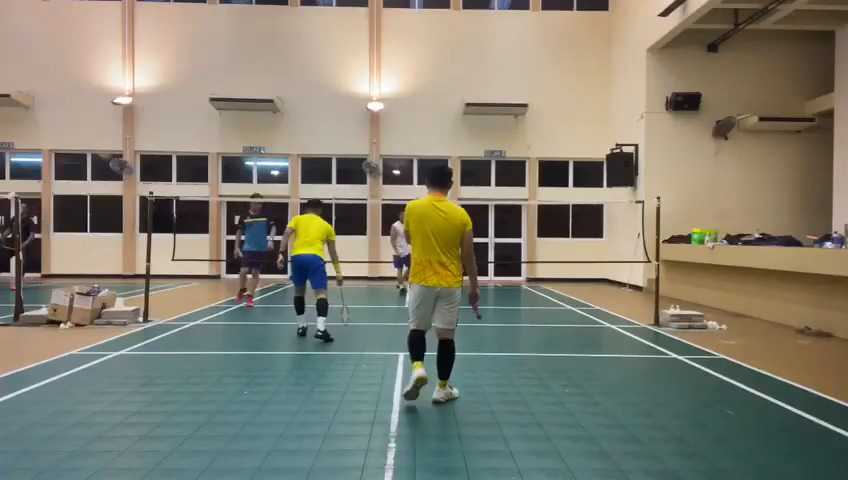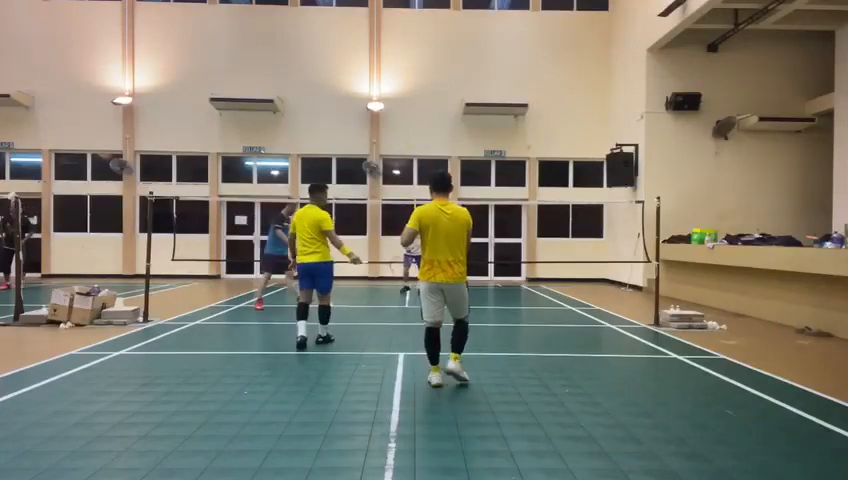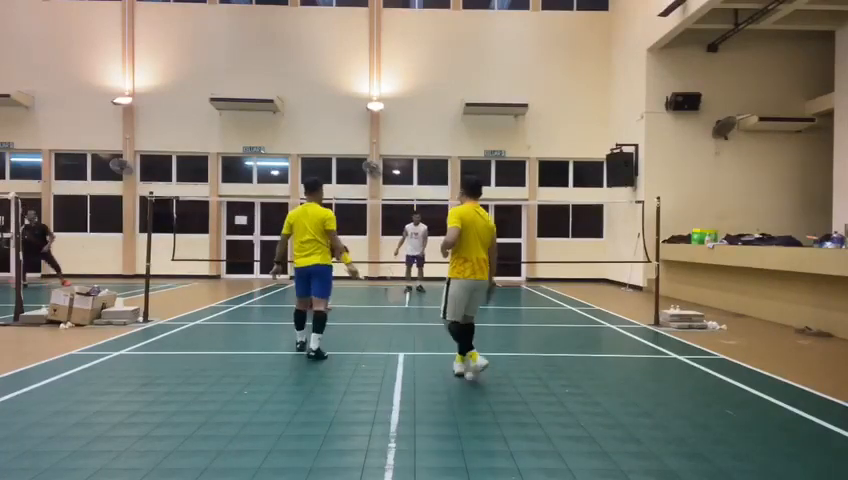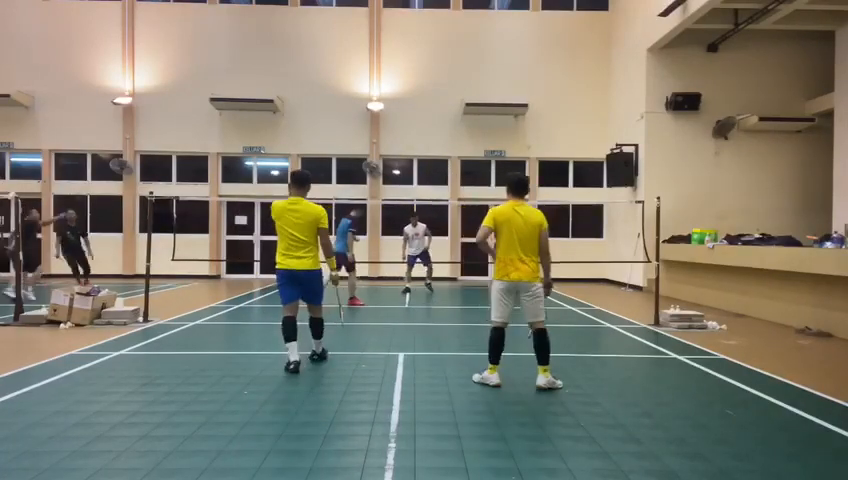
dt=0.7s
person 1, frame 1
left shoulder: (413, 208)
right shoulder: (460, 215)
right elbow: (468, 255)
right wrist: (474, 287)
left hip: (421, 281)
right hip: (450, 284)
left knee: (417, 330)
right knee: (446, 336)
left ankle: (417, 369)
right ankle: (443, 388)
person 1, frame 2
left shoulder: (421, 213)
right shoulder: (464, 214)
left elbow: (405, 241)
right elbow: (467, 246)
left wrist: (408, 230)
left hip: (429, 278)
right hip: (456, 278)
left knee: (432, 325)
right knee: (461, 320)
left ankle: (435, 372)
right ankle: (455, 360)
person 1, frame 3
left shoulder: (457, 212)
right shoulder: (488, 218)
left elbow: (450, 239)
right elbow: (492, 253)
left wrist: (444, 249)
right wrist: (491, 279)
left hip: (461, 276)
right hip: (481, 277)
left knee: (452, 321)
right knee: (467, 320)
left ankle: (474, 358)
right ankle: (461, 362)
person 1, frame 4
left shoulder: (496, 212)
right shoulder: (538, 216)
left elbow: (480, 239)
right elbow: (544, 251)
left wrist: (492, 253)
right wrist: (547, 277)
left hip: (504, 278)
right hip: (530, 279)
left knee: (498, 325)
right knee: (538, 326)
left ankle: (492, 373)
right ankle: (544, 375)
person 2, frame 1
left shoulder: (298, 219)
right shoulder: (327, 226)
left elbow: (287, 234)
right elbow: (332, 251)
left wrist: (281, 253)
right wrist: (338, 272)
left hip: (297, 257)
right hip: (315, 258)
left knee: (299, 292)
right knee: (321, 293)
left ankle: (301, 326)
right ankle: (321, 329)
person 2, frame 2
left shoulder: (298, 215)
right shoulder: (322, 215)
left elbow: (291, 239)
right elbow: (332, 238)
left wrist: (294, 257)
right wrist: (349, 254)
left hip: (303, 262)
right hip: (322, 262)
left knee: (304, 300)
right knee: (324, 299)
left ankle: (301, 334)
right ankle: (322, 335)
person 2, frame 3
left shoulder: (293, 214)
right shoulder: (326, 214)
left elbow: (283, 241)
right elbow: (335, 241)
left wrist: (278, 264)
right wrist: (348, 262)
left hip: (300, 265)
right hip: (320, 264)
left knee: (301, 305)
right knee: (320, 305)
left ankle: (300, 341)
right ankle: (314, 347)
person 2, frame 4
left shoulder: (277, 207)
right shoulder: (318, 211)
right elbow: (325, 242)
left wrist: (290, 197)
right wrist: (333, 269)
left hip: (285, 268)
right hip: (310, 268)
left knee: (289, 313)
right knee: (315, 310)
left ankle: (293, 359)
right ankle: (317, 351)
